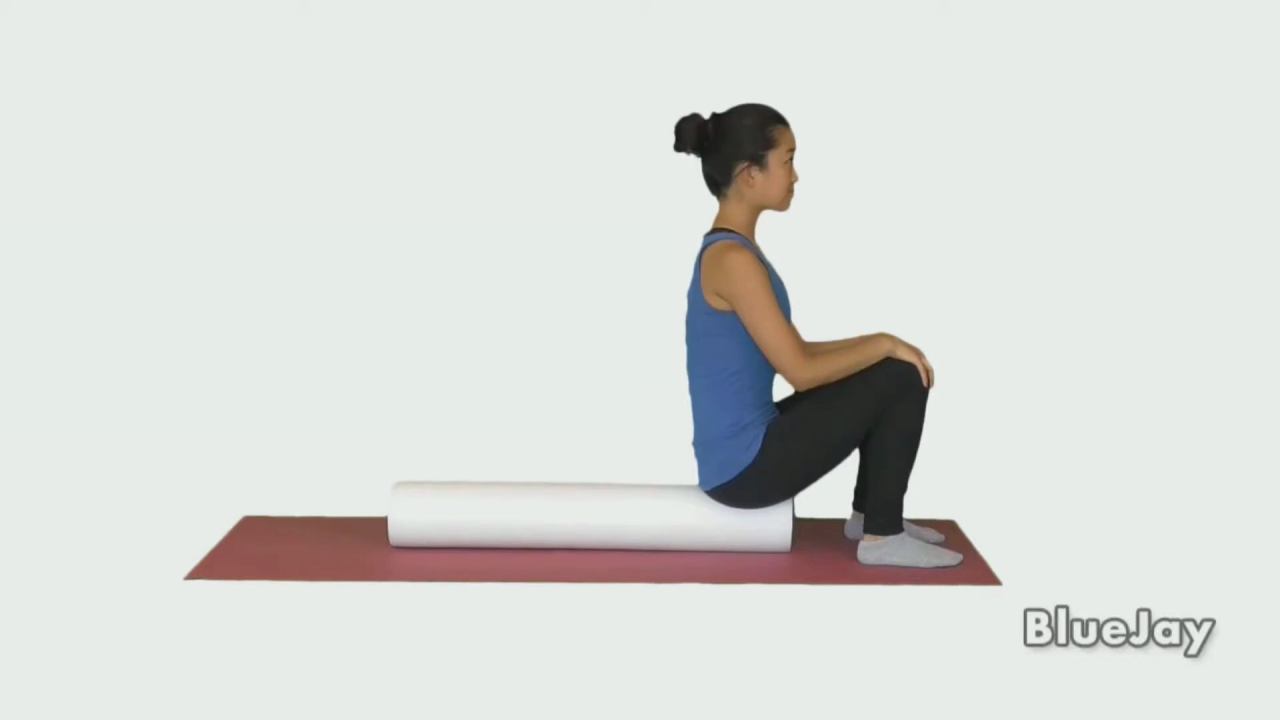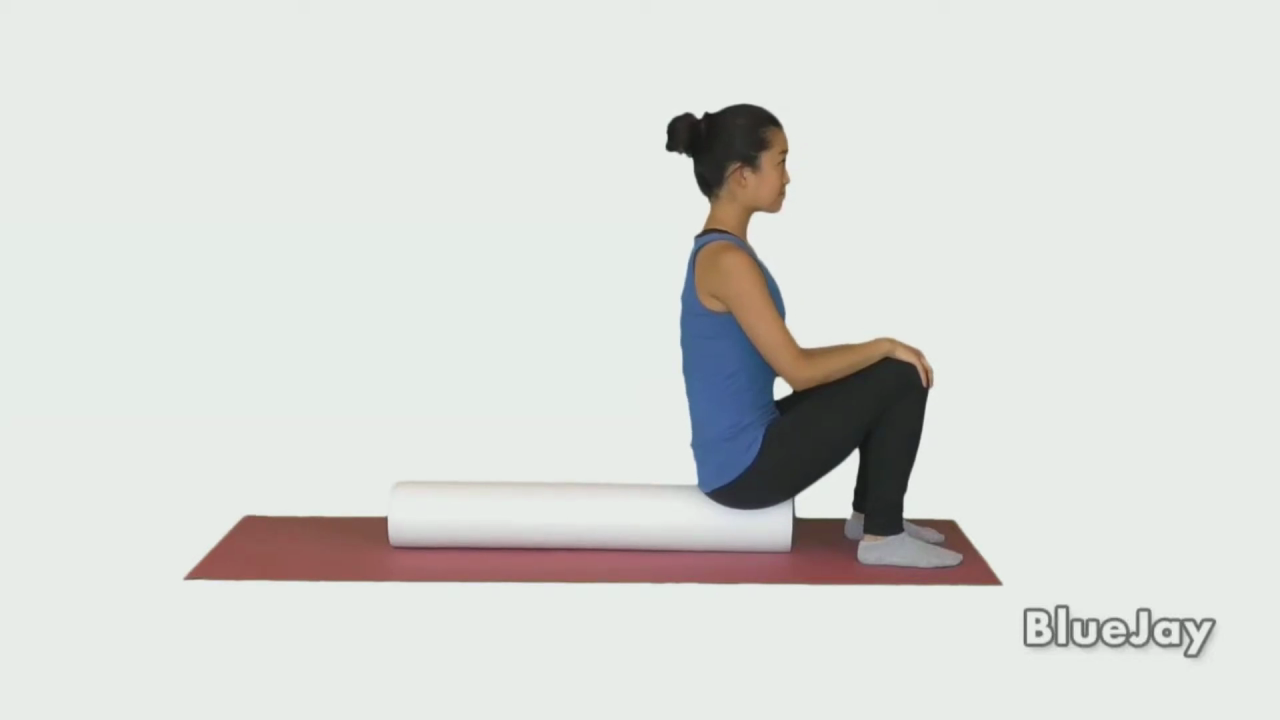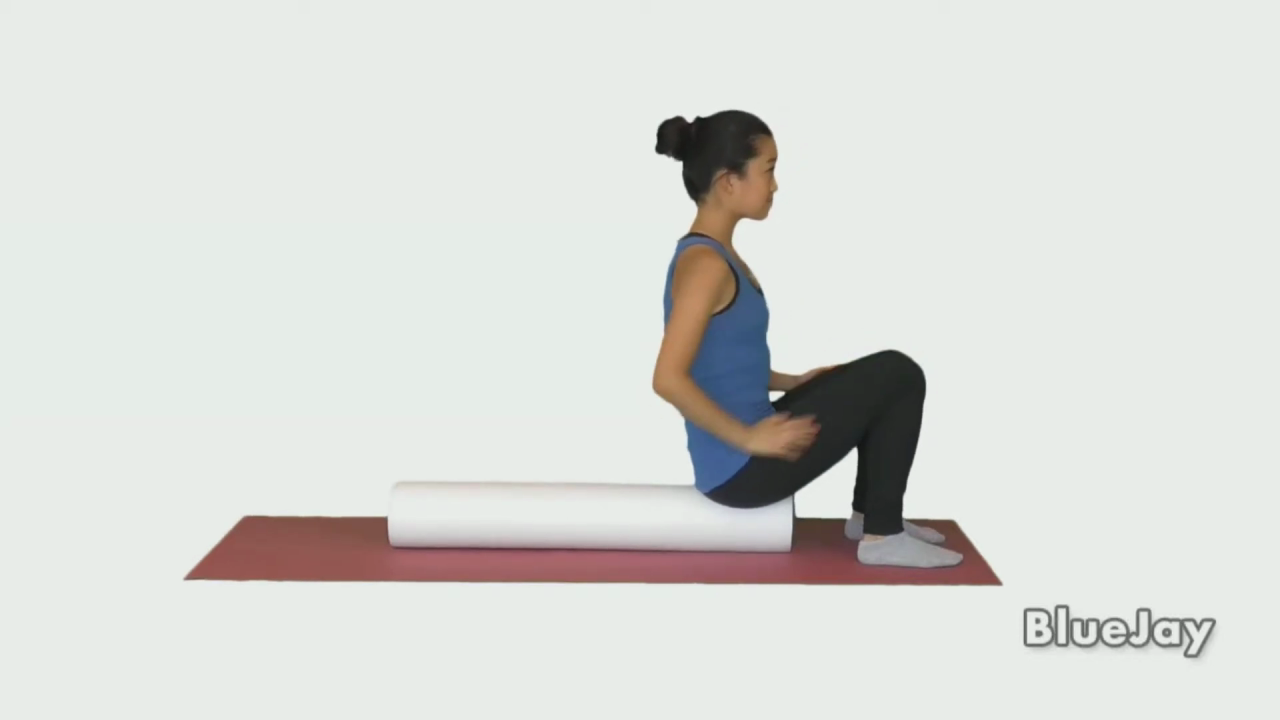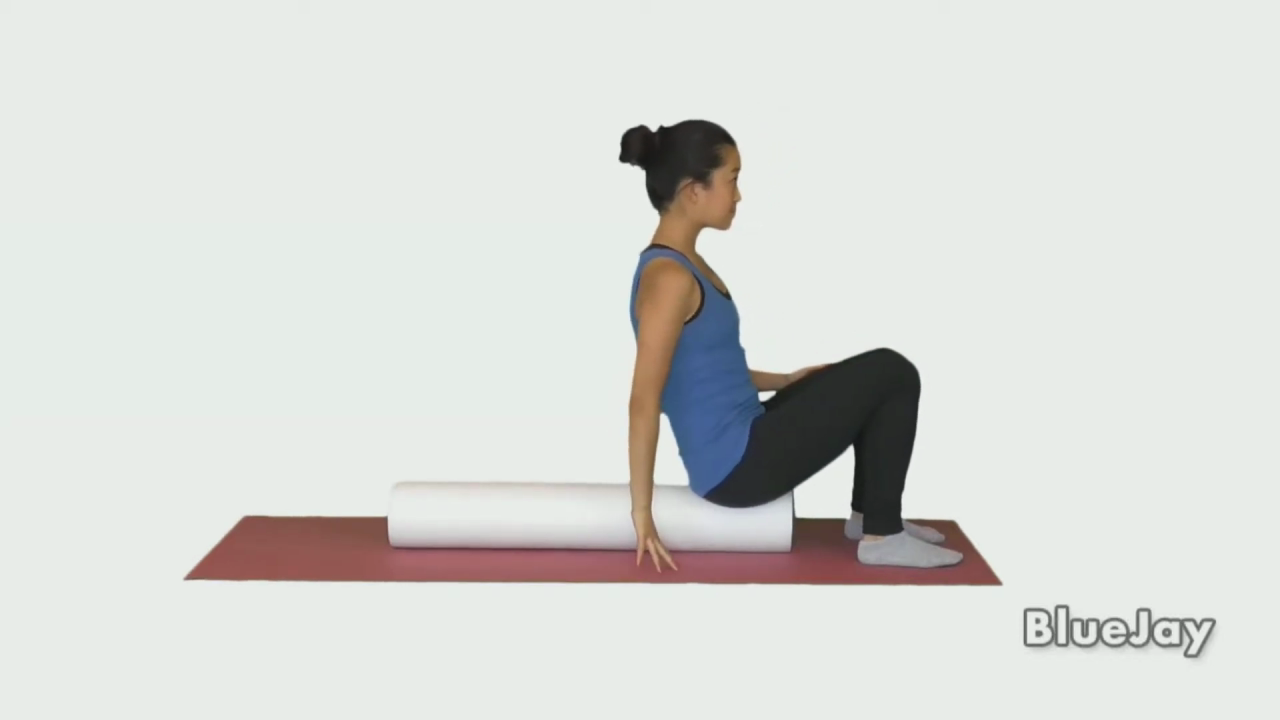
dt=1s
person 1, frame 1
left shoulder: (731, 248)
right shoulder: (733, 259)
left elbow: (795, 351)
right elbow: (801, 371)
left wrist: (877, 344)
right wrist: (884, 343)
left hip: (745, 449)
right hip: (746, 465)
left knee: (887, 374)
right knee: (904, 377)
left ankle: (870, 515)
right ankle: (881, 536)
person 1, frame 2
left shoulder: (720, 249)
right shoulder: (727, 260)
left elbow: (780, 358)
right elbow: (798, 371)
left wrist: (869, 350)
right wrist: (883, 346)
left hip: (742, 449)
right hip: (745, 465)
left knee: (886, 374)
right knee: (903, 378)
left ankle: (869, 513)
right ankle: (882, 536)
person 1, frame 3
left shoulder: (715, 253)
right shoulder: (705, 264)
right elbow: (668, 379)
left wrist: (793, 383)
right wrist: (746, 439)
left hip: (744, 449)
right hip: (739, 467)
left knee: (888, 375)
right knee: (899, 376)
left ankle: (870, 513)
right ankle: (882, 536)
person 1, frame 4
left shoulder: (681, 261)
right shoulder: (669, 277)
right elbow: (644, 401)
left wrist: (782, 380)
right wrist: (642, 511)
left hip: (741, 442)
right hip: (737, 465)
left knee: (879, 373)
right knee: (893, 375)
left ankle: (868, 514)
right ankle: (881, 536)
